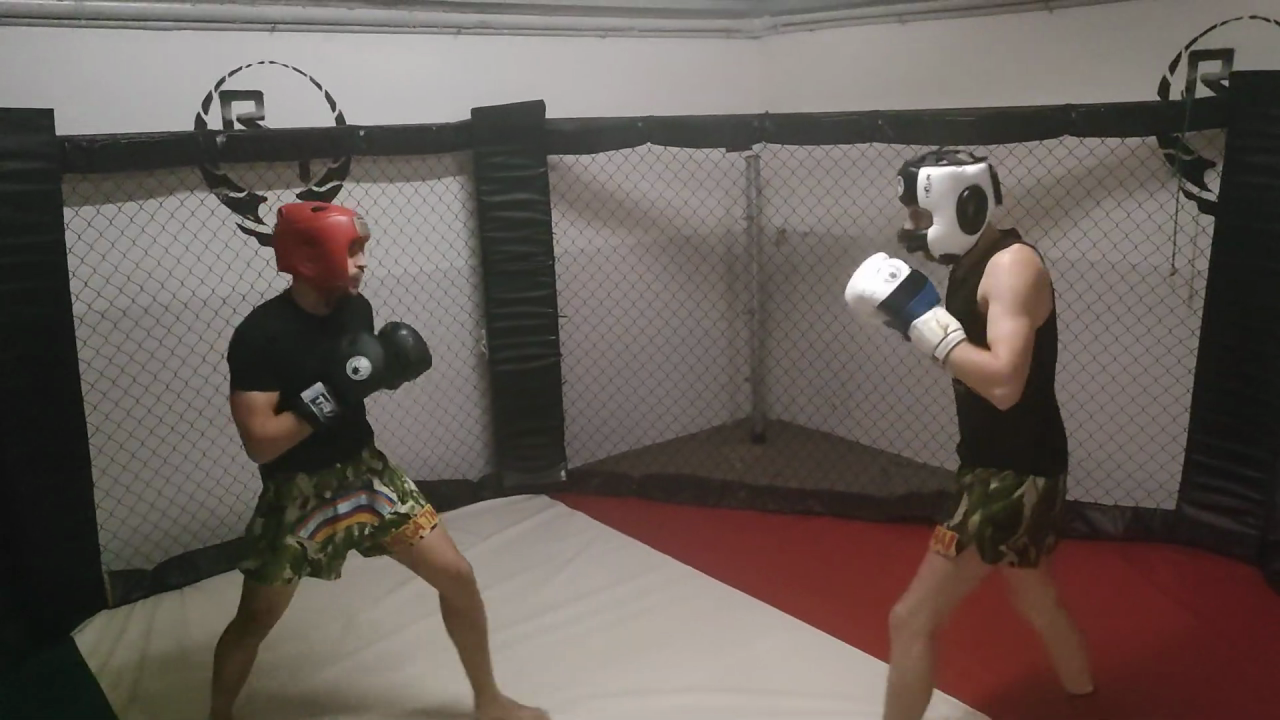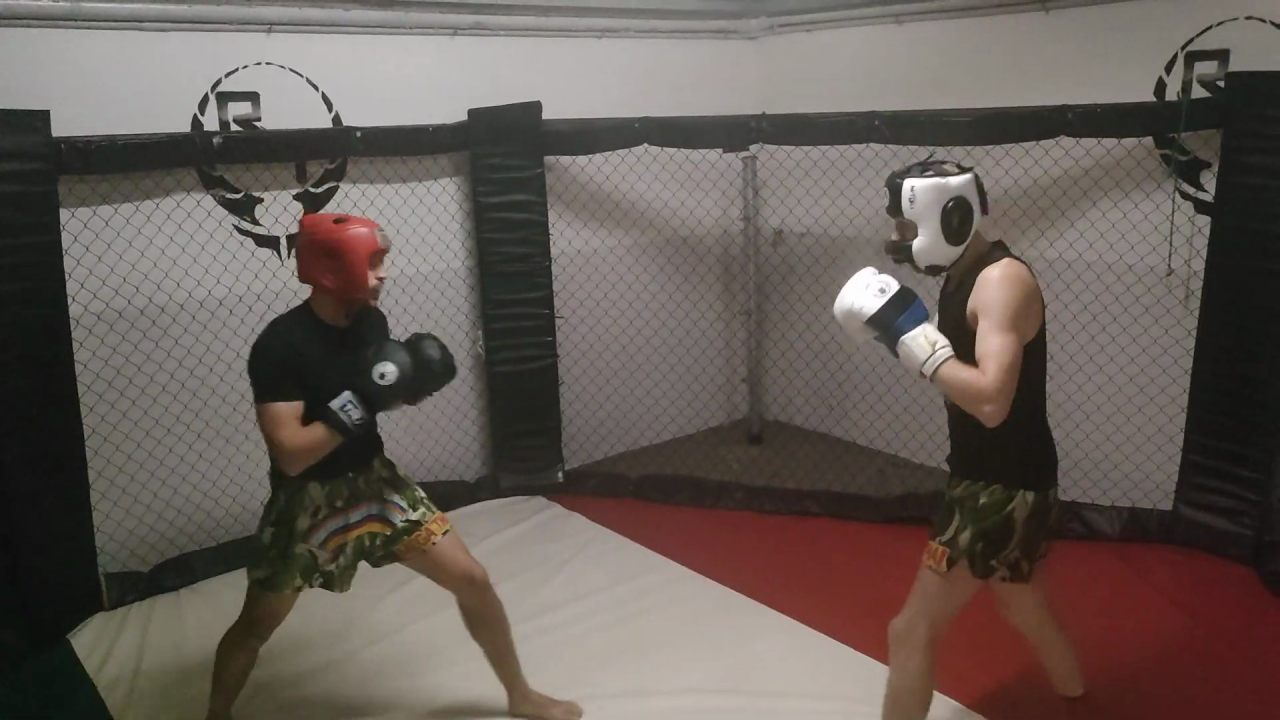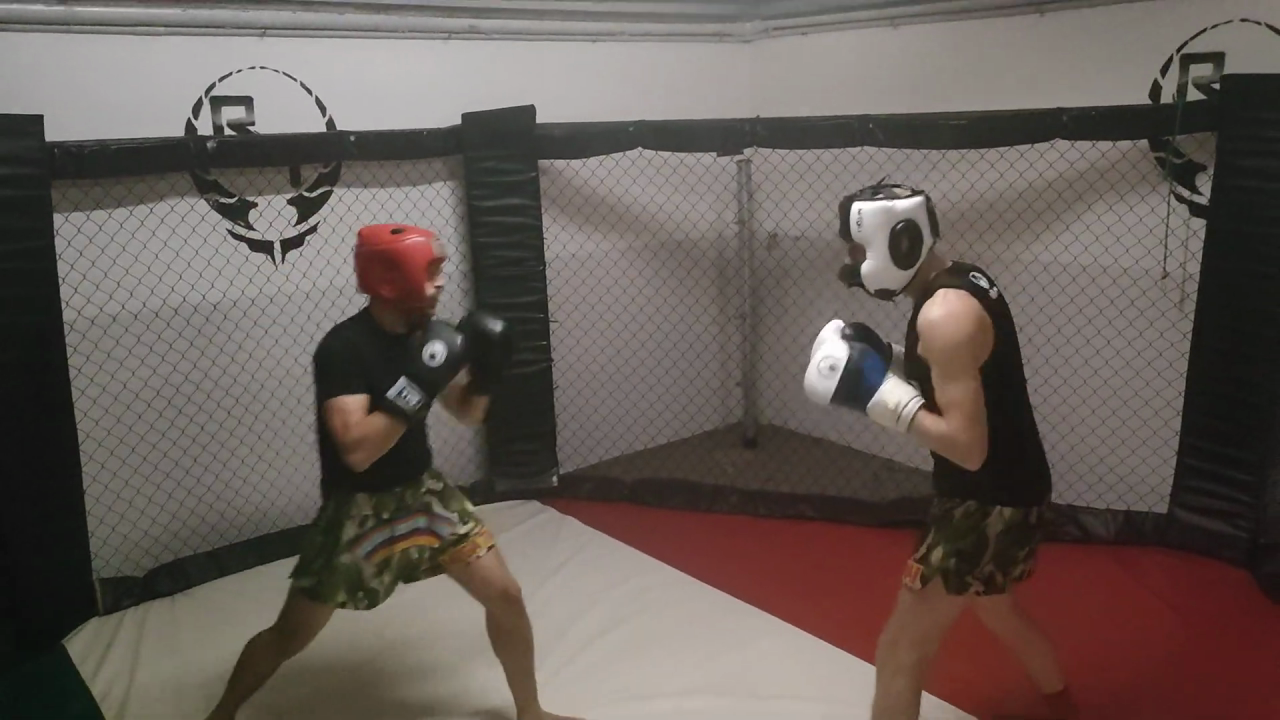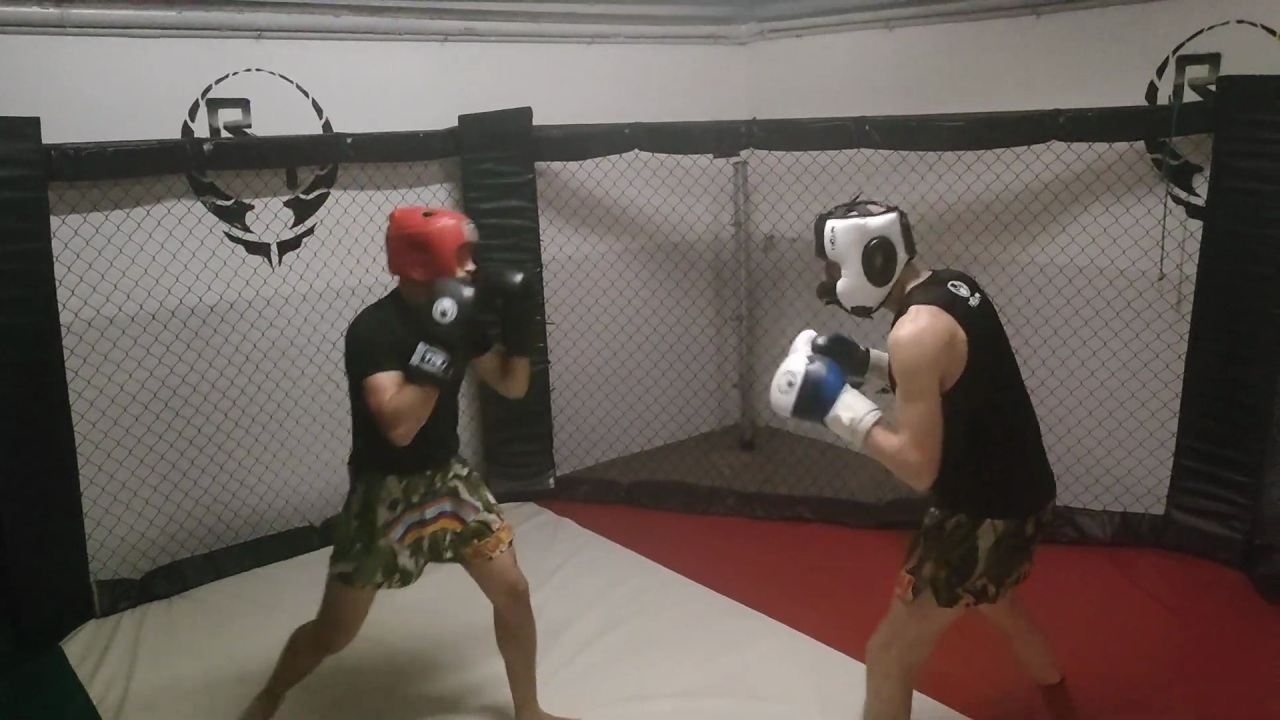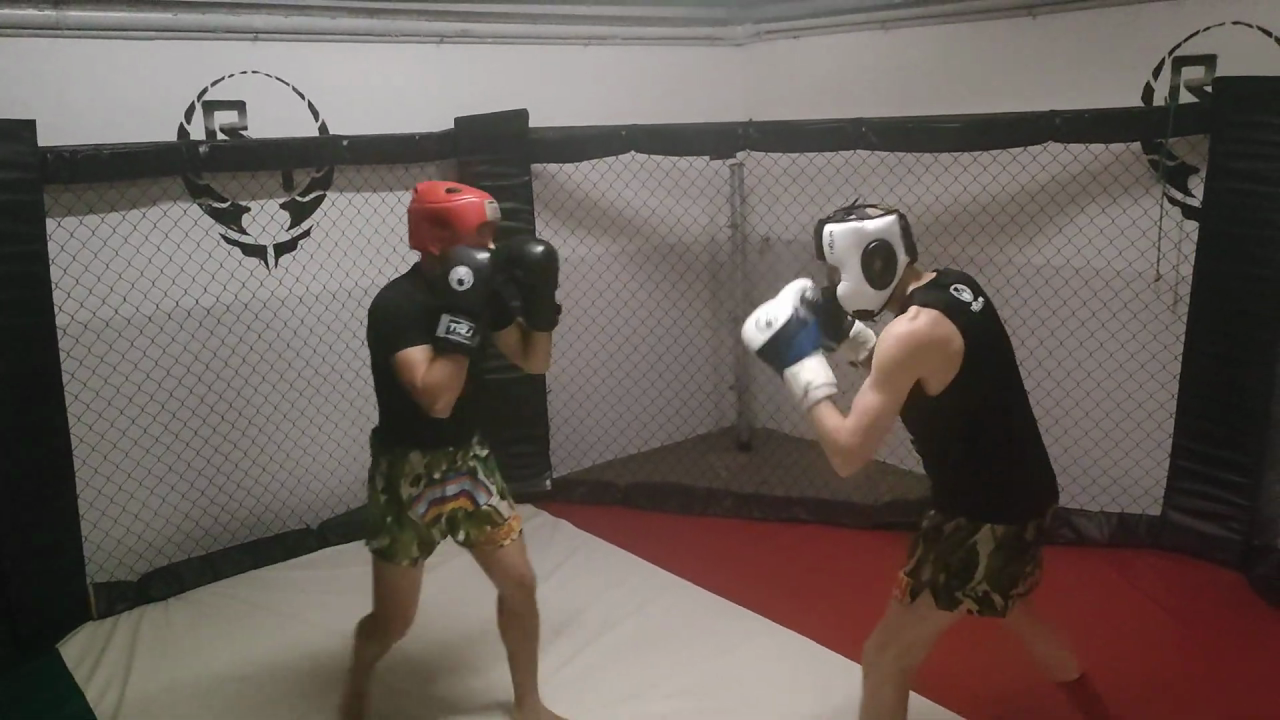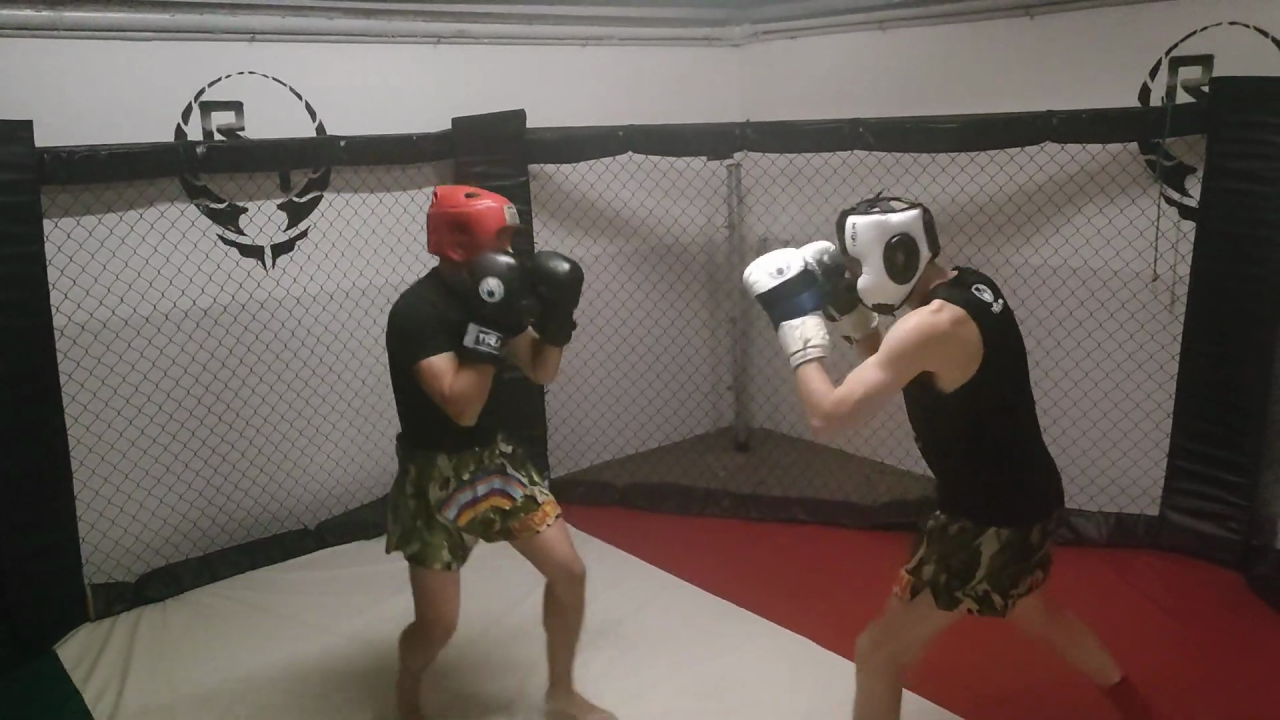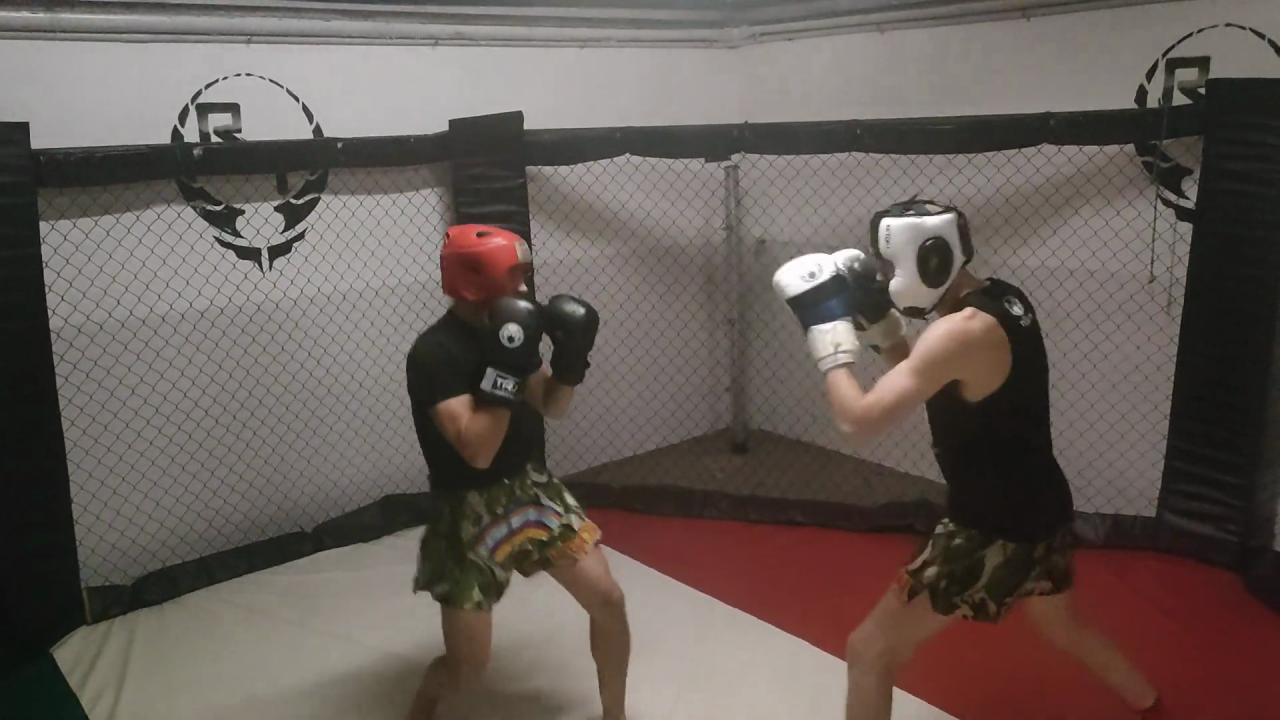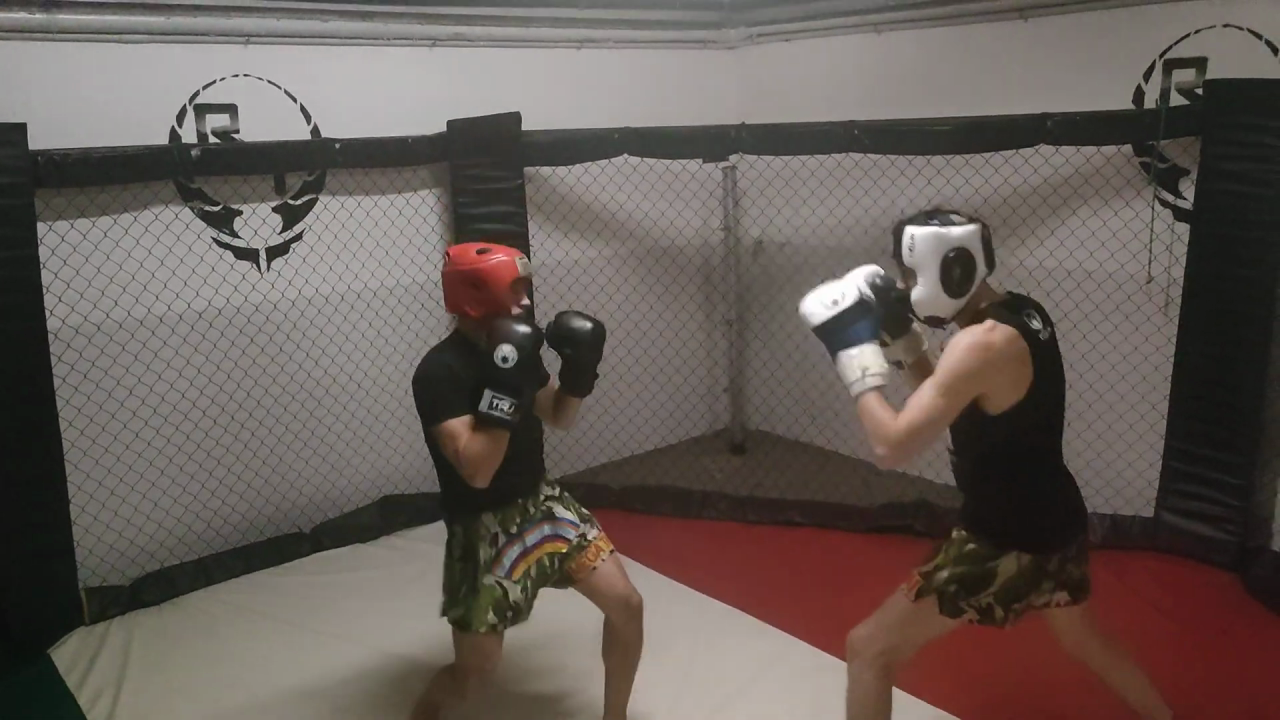
dt=0.1s
person 1, frame 1
left shoulder: (1012, 265)
right shoulder: (972, 264)
left elbow: (1003, 383)
right elbow: (973, 358)
left wrist: (921, 317)
right wrist: (915, 314)
left hip: (1014, 473)
right hip: (1006, 466)
left knee: (912, 620)
right knee: (1037, 604)
person 1, frame 2
left shoulder: (1003, 280)
right shoulder: (976, 272)
left elbow: (990, 401)
right elbow: (966, 367)
left wrist: (911, 330)
right wrist: (908, 329)
left hip: (1003, 482)
right hip: (1013, 476)
left knee: (911, 632)
right knee: (1028, 610)
person 1, frame 3
left shoulder: (944, 313)
right shoulder: (957, 287)
left elbow: (969, 447)
left wrist: (876, 392)
right wrist: (882, 361)
left hip: (986, 499)
right hip: (1009, 489)
left knee: (900, 651)
right knee: (998, 611)
person 1, frame 4
left shoulder: (918, 330)
right shoulder: (951, 285)
left elbow: (920, 469)
left wrist: (841, 400)
right wrist: (866, 365)
left hip: (983, 509)
right hip: (1022, 489)
left knee: (891, 656)
right knee: (994, 608)
person 1, frame 5
left shoulder: (914, 330)
right shoulder: (955, 286)
left elbow: (847, 456)
left wrist: (801, 361)
right wrist: (847, 338)
left hip: (981, 515)
right hip: (1023, 493)
left knee: (886, 658)
right knee: (1010, 608)
person 1, frame 6
left shoulder: (933, 322)
right shoulder: (973, 288)
left elbow: (828, 416)
right elbow: (899, 370)
left wrist: (797, 317)
right wrist: (845, 307)
left hip: (984, 519)
right hip: (1031, 498)
left knee: (880, 654)
right knee: (1037, 612)
person 1, frame 7
left shoulder: (964, 330)
right shoulder: (1004, 299)
left elbow: (859, 421)
right elbow: (925, 376)
left wrist: (825, 323)
right wrist: (874, 317)
left hip: (990, 531)
right hip: (1041, 511)
left knee: (870, 650)
right knee: (1067, 628)
person 1, frame 8
left shoulder: (984, 344)
right shoulder: (1024, 313)
left elbow: (891, 447)
right elbow: (949, 392)
left wrist: (855, 349)
right wrist: (897, 332)
left hip: (1001, 544)
right hip: (1057, 526)
left knee: (871, 649)
right knee: (1086, 640)
person 2, frame 1
left shoulder: (355, 309)
right shoulder: (259, 336)
right elbow: (260, 444)
left wrist: (392, 366)
right wrist: (332, 394)
left hip: (364, 471)
right hip: (299, 492)
left knee: (457, 575)
right knee: (254, 622)
person 2, frame 2
left shoulder: (369, 320)
right shoulder: (282, 348)
right elbow: (289, 456)
left wrist: (413, 383)
right wrist: (357, 401)
left hip: (375, 482)
right hip: (309, 501)
left knee: (473, 581)
right knee: (256, 626)
person 2, frame 3
left shoulder: (424, 331)
right shoulder: (344, 349)
left elbow: (468, 414)
right elbow: (358, 451)
left wrist: (485, 373)
right wrist: (417, 381)
left hip: (422, 491)
right hip: (359, 509)
left knee: (505, 594)
right knee: (291, 636)
person 2, frame 4
left shoulder: (451, 307)
right shoulder: (372, 330)
left elbow: (512, 386)
right elbow: (400, 428)
left wrist: (518, 327)
right wrist: (438, 343)
left hip: (448, 477)
right hip: (386, 491)
left knee: (513, 591)
right knee: (335, 631)
person 2, frame 5
left shoulder: (488, 288)
right shoulder: (396, 305)
left elbow: (535, 360)
right elbow: (435, 399)
left wrist: (541, 297)
right wrist: (461, 316)
left hip: (468, 458)
right hip: (409, 470)
left knee: (519, 582)
right knee: (394, 619)
person 2, frame 6
left shoulder: (494, 294)
right shoulder: (415, 313)
left elbow: (541, 372)
right elbow: (462, 409)
left wrist: (556, 314)
right wrist: (486, 323)
left hip: (492, 456)
right hip: (438, 472)
left knee: (568, 570)
right knee: (438, 625)
person 2, frame 7
left shoulder: (509, 328)
right shoulder: (434, 354)
left elbow: (550, 407)
right elbow: (478, 452)
left wrist: (572, 354)
right wrist: (504, 368)
left hip: (529, 487)
right hip: (471, 507)
left knee: (607, 599)
right knee: (468, 662)
person 2, frame 8
left shoulder: (517, 343)
right shoulder: (439, 373)
left elbow: (558, 419)
right elbow: (478, 472)
left wrist: (578, 372)
right wrist: (508, 392)
left hip: (542, 503)
right hip: (484, 524)
left knee: (625, 604)
right knee: (475, 674)
